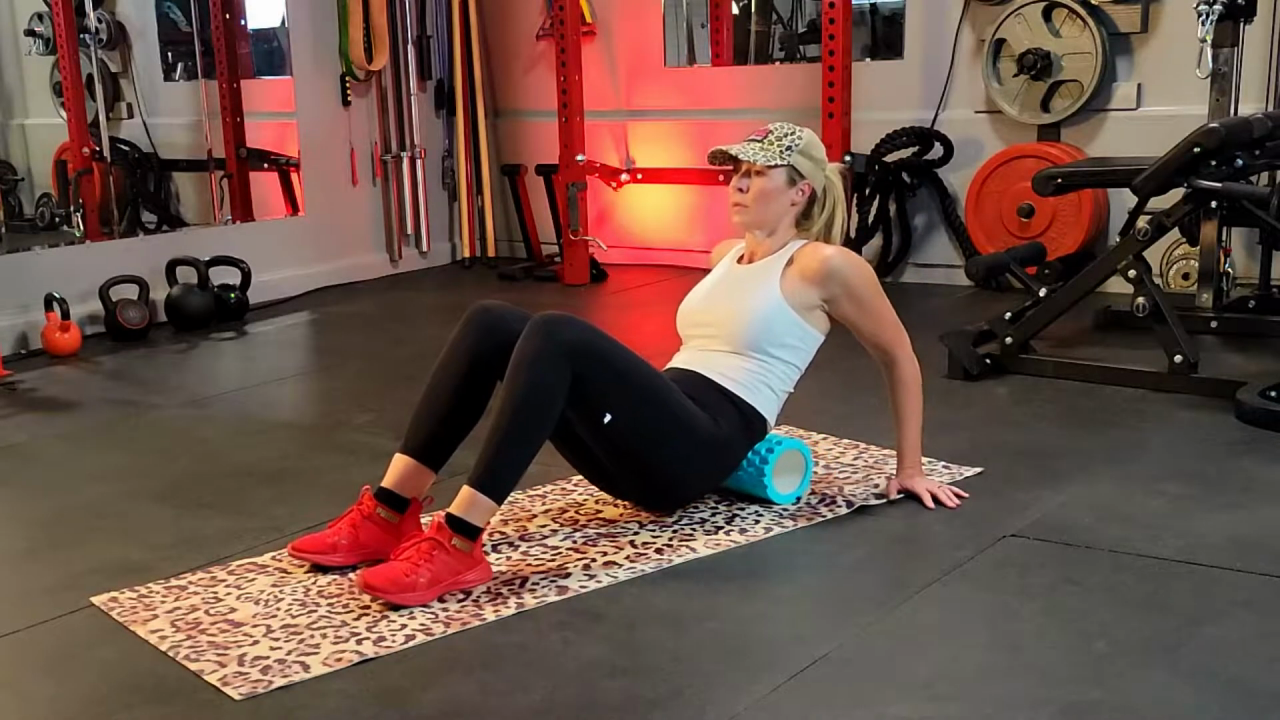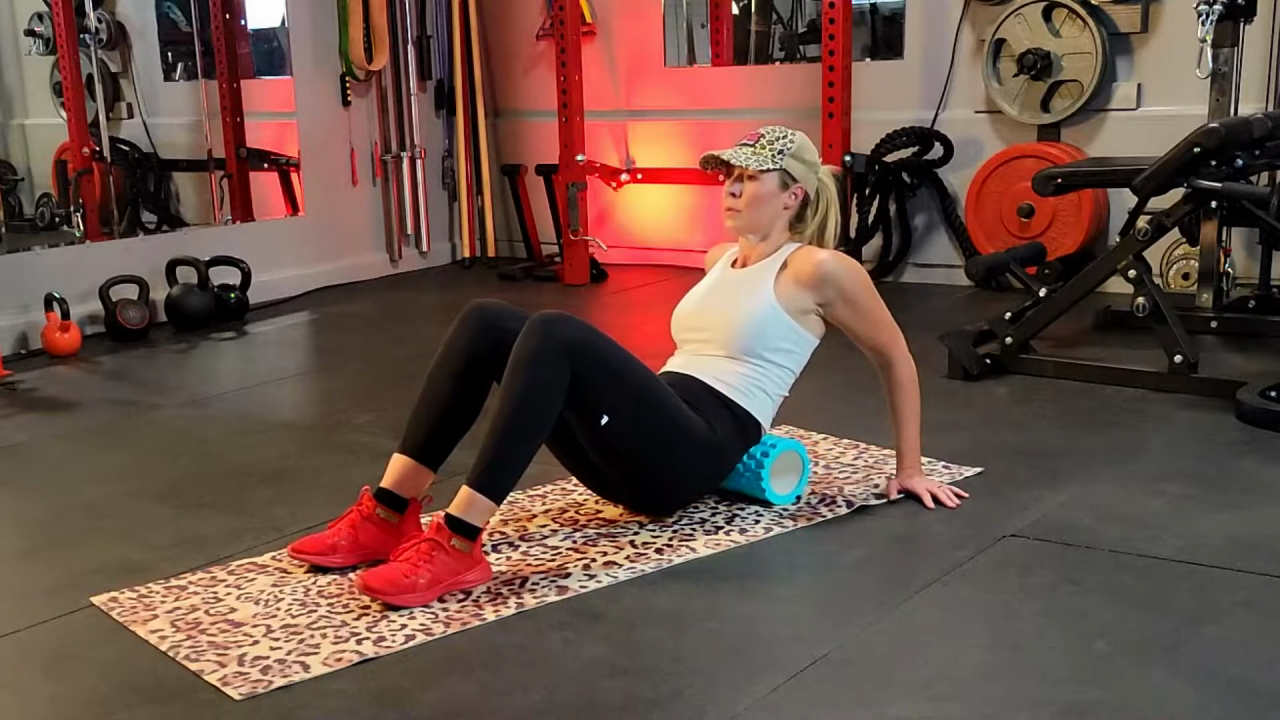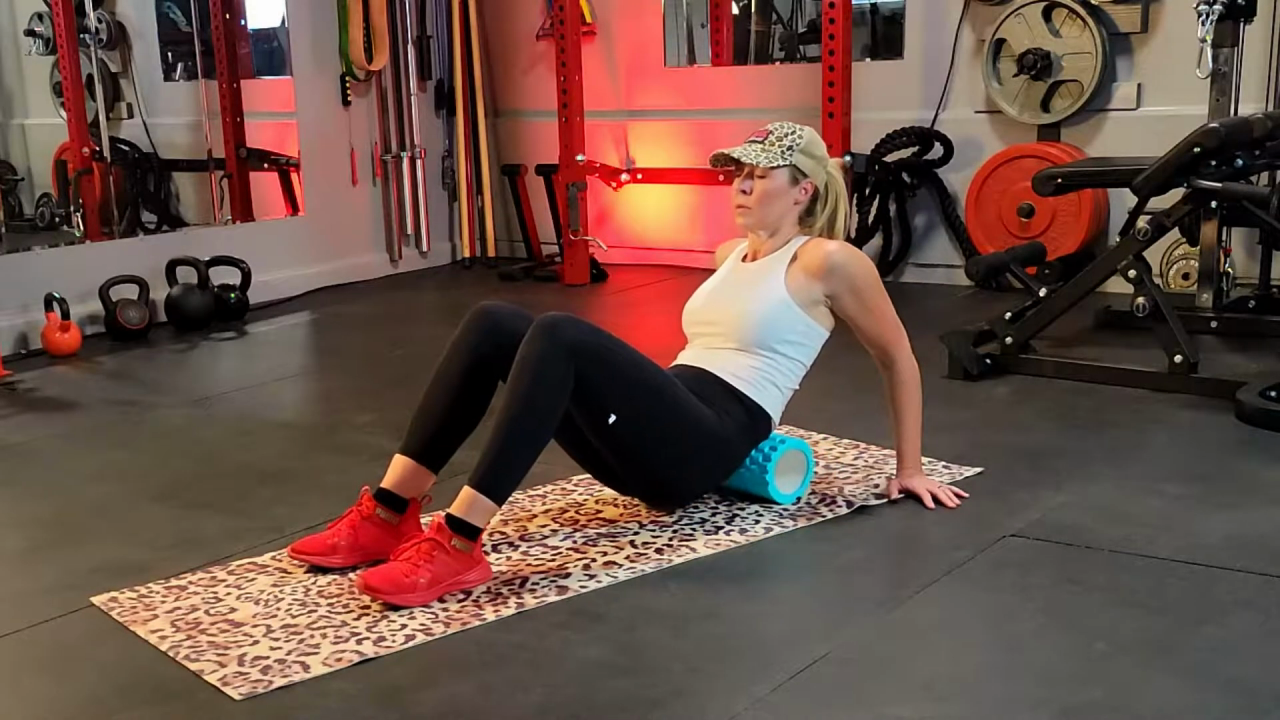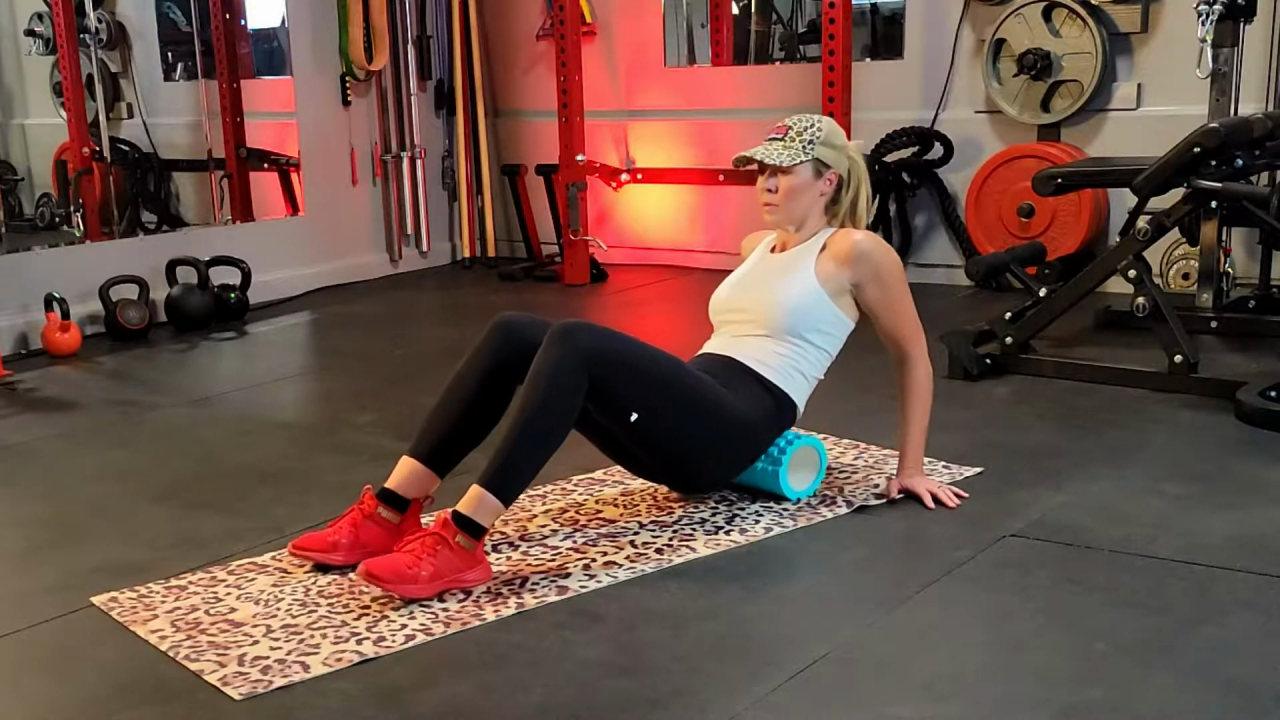
dt=0.3s
person 1, frame 1
left shoulder: (824, 265)
right shoulder: (726, 257)
left elbow: (899, 357)
left wrist: (911, 467)
left hip: (702, 446)
right hip: (649, 434)
left knee: (554, 333)
right knee: (488, 322)
left ankle: (458, 544)
right ankle: (388, 513)
person 1, frame 2
left shoulder: (818, 270)
right shoulder: (720, 260)
left elbow: (896, 358)
left wrist: (909, 469)
left hip: (694, 452)
right hip: (639, 441)
left knee: (553, 333)
right knee: (485, 322)
left ankle: (457, 544)
right ankle: (388, 514)
person 1, frame 3
left shoulder: (828, 261)
right shoulder: (730, 255)
left elbow: (898, 357)
left wrist: (910, 468)
left hip: (706, 444)
right hip: (650, 431)
left knee: (559, 335)
right knee: (492, 323)
left ankle: (458, 544)
right ankle: (388, 514)
person 1, frame 4
left shoulder: (856, 251)
right shoulder: (756, 246)
left elbow: (914, 356)
left wrist: (911, 467)
left hip: (733, 428)
right hip: (686, 411)
left knee: (574, 342)
right knee: (512, 335)
left ankle: (460, 543)
right ankle: (389, 513)
